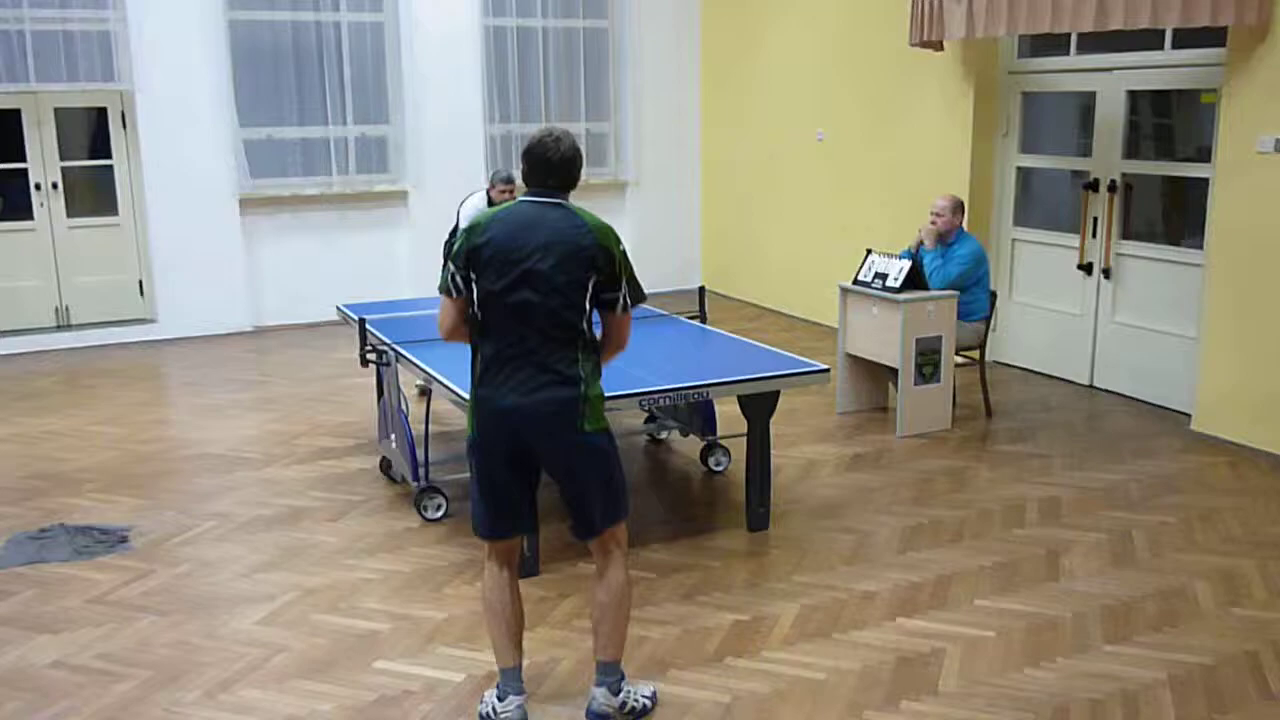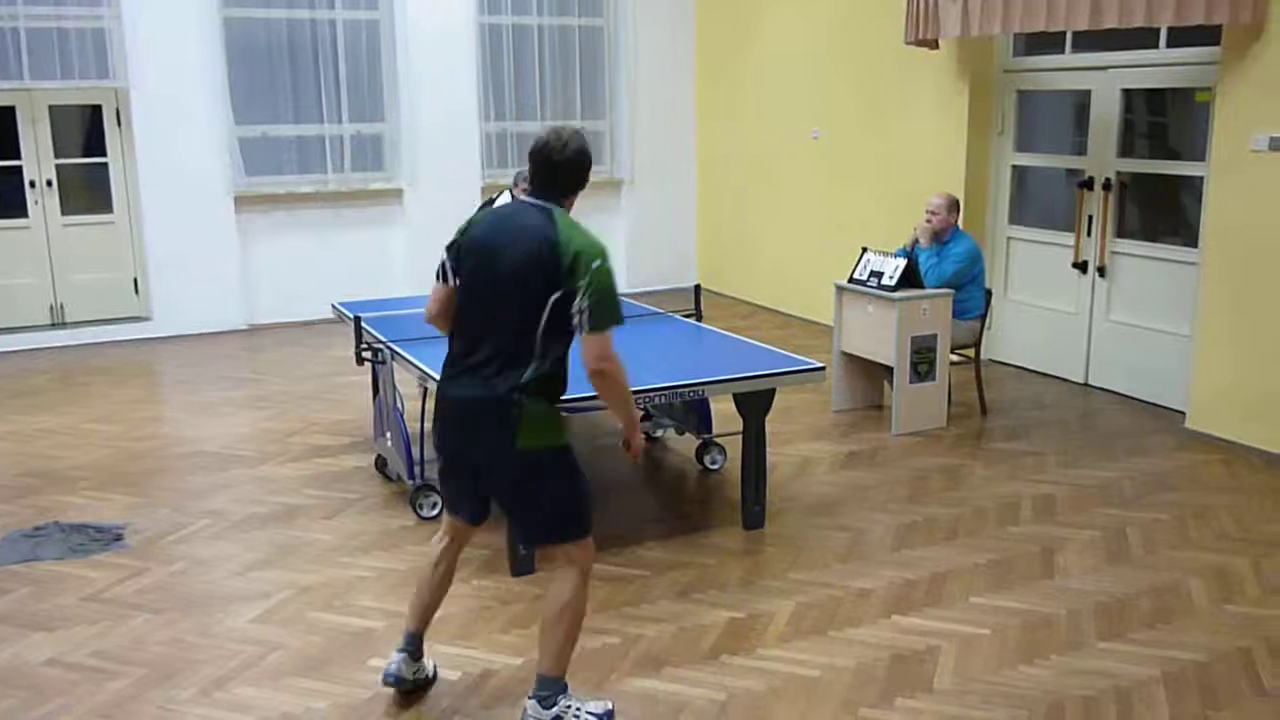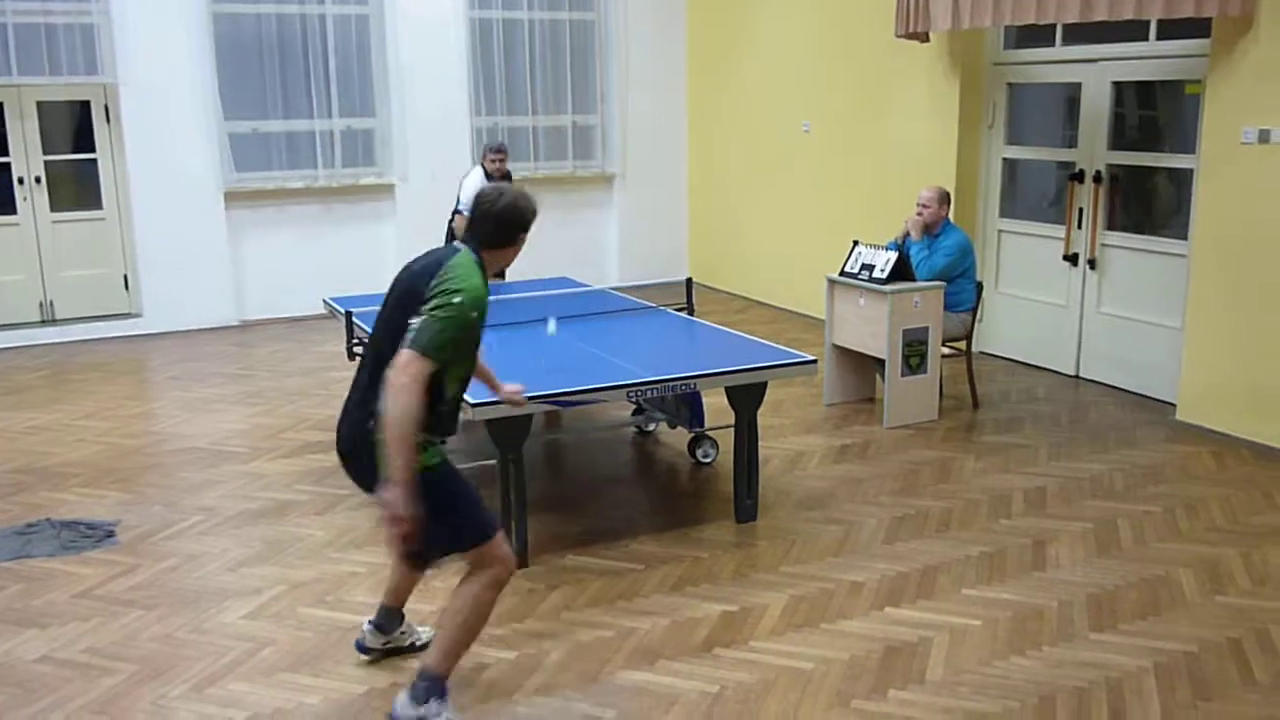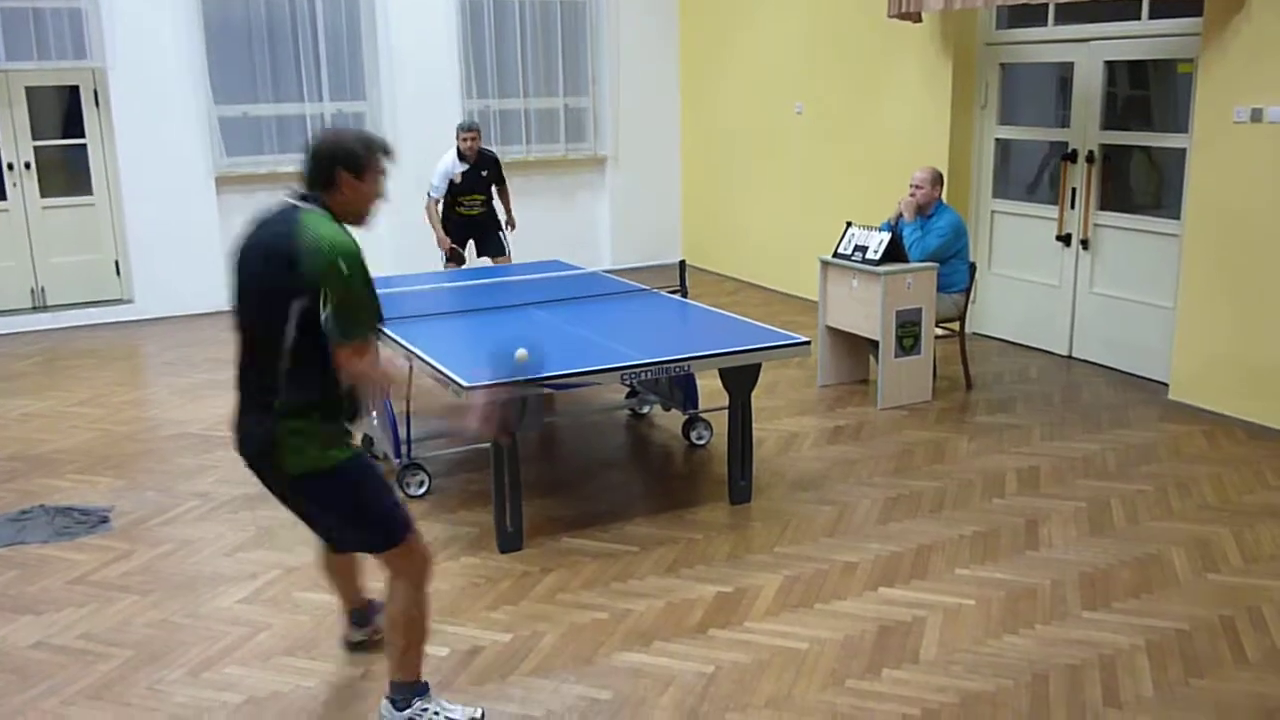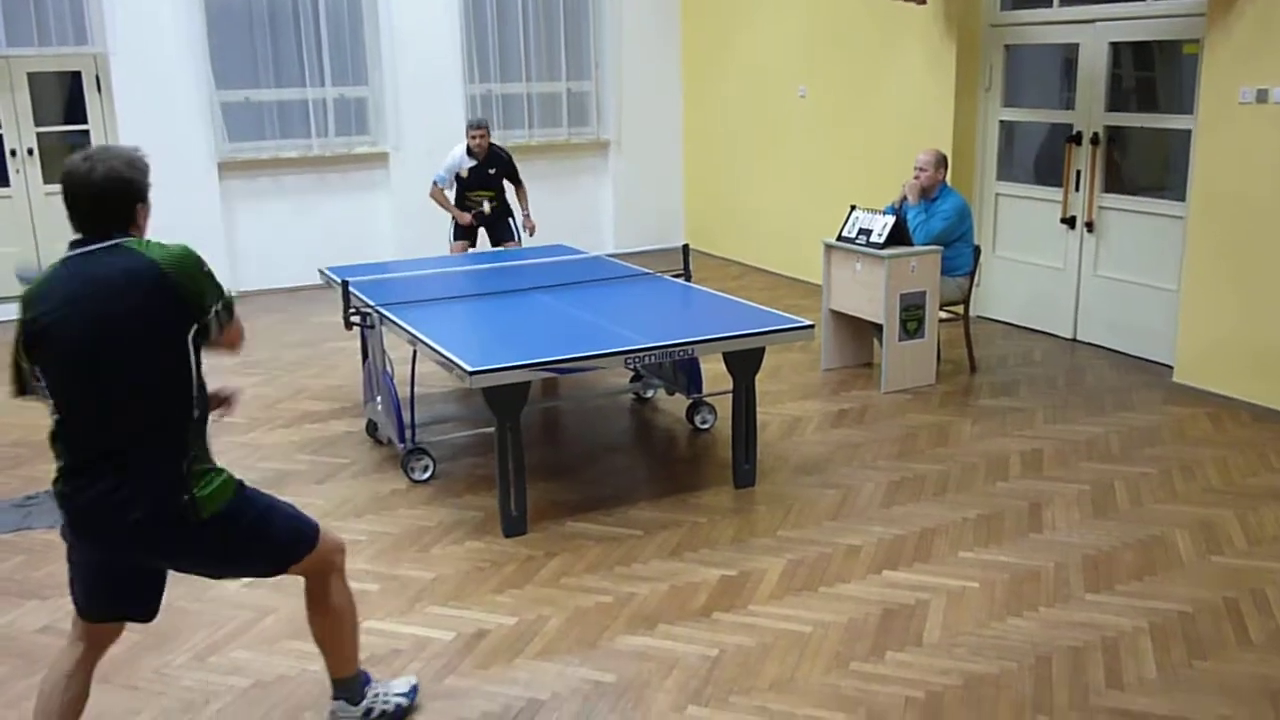
dt=0.4s
person 1, frame 1
left shoulder: (478, 232)
right shoulder: (598, 236)
left elbow: (450, 326)
right elbow: (617, 335)
left hip: (494, 411)
right hip: (569, 410)
left knee: (500, 553)
right knee: (611, 543)
person 1, frame 2
left shoulder: (478, 226)
right shoulder: (582, 250)
left elbow: (439, 312)
right elbow: (600, 361)
right wrist: (630, 424)
left hip: (455, 409)
right hip: (519, 424)
left knee: (457, 526)
right knee: (574, 557)
left ankle: (407, 656)
person 1, frame 3
left shoulder: (440, 264)
right shoulder: (463, 290)
right elbow: (403, 381)
left wrist: (496, 385)
right wrist: (398, 485)
left hip: (397, 438)
right hip: (400, 446)
left knee: (434, 533)
right knee: (492, 562)
left ankle: (383, 625)
person 1, frame 4
left shoulder: (265, 230)
right shoulder: (331, 247)
right elbow: (359, 372)
left hip: (260, 432)
right hip: (306, 443)
left knee: (341, 527)
right knee: (408, 558)
left ankle: (360, 617)
person 1, frame 5
left shoulder: (38, 302)
right shoulder: (173, 266)
right elbow: (229, 337)
left hip: (88, 509)
right hip: (184, 500)
left knee: (88, 638)
right knee: (325, 558)
